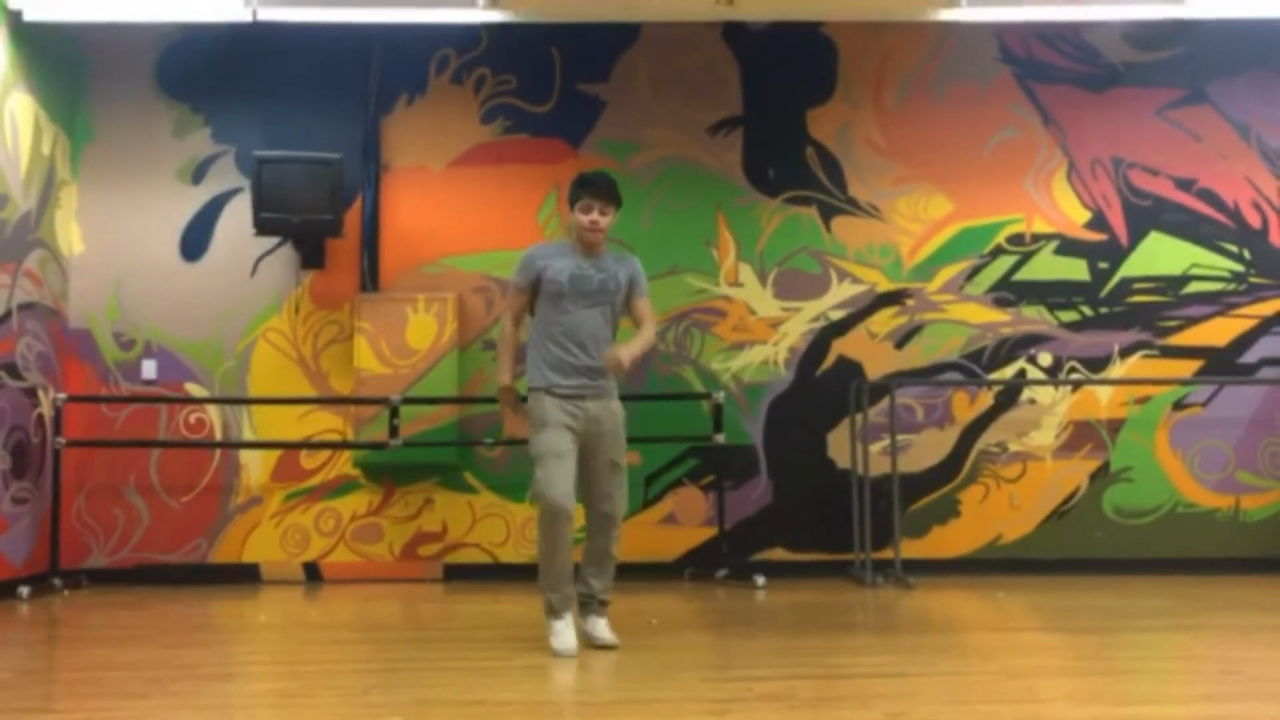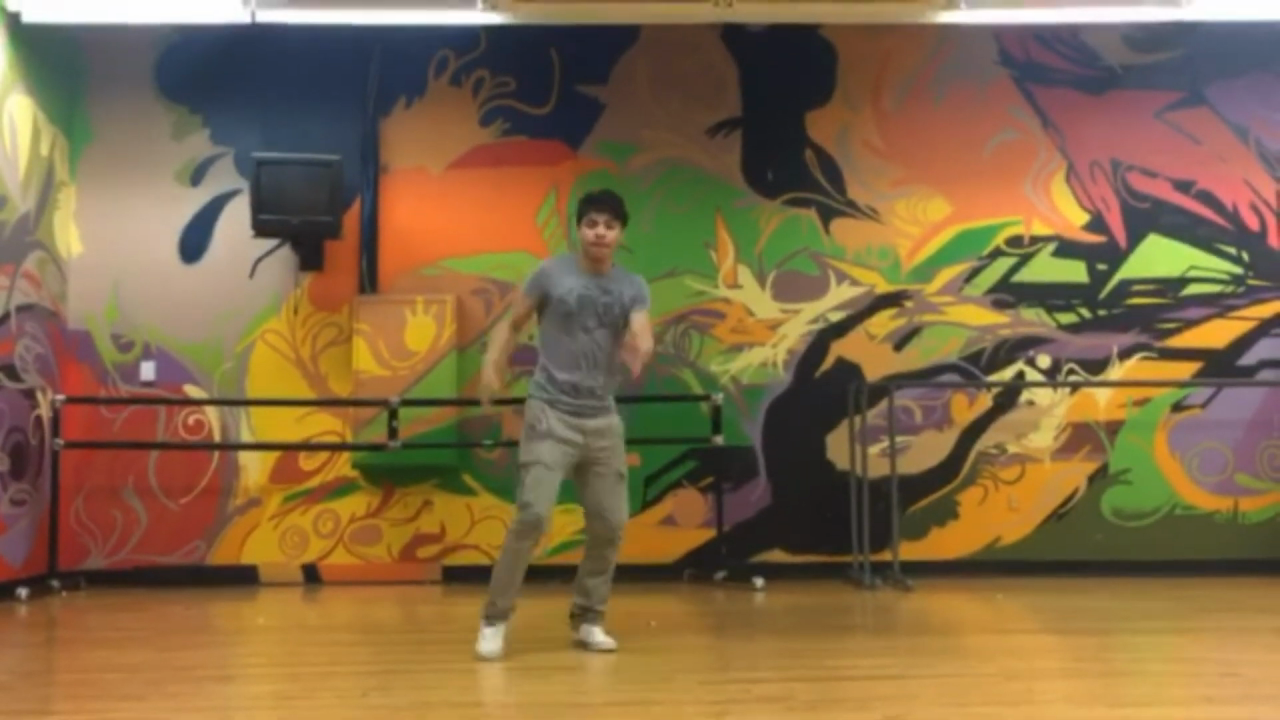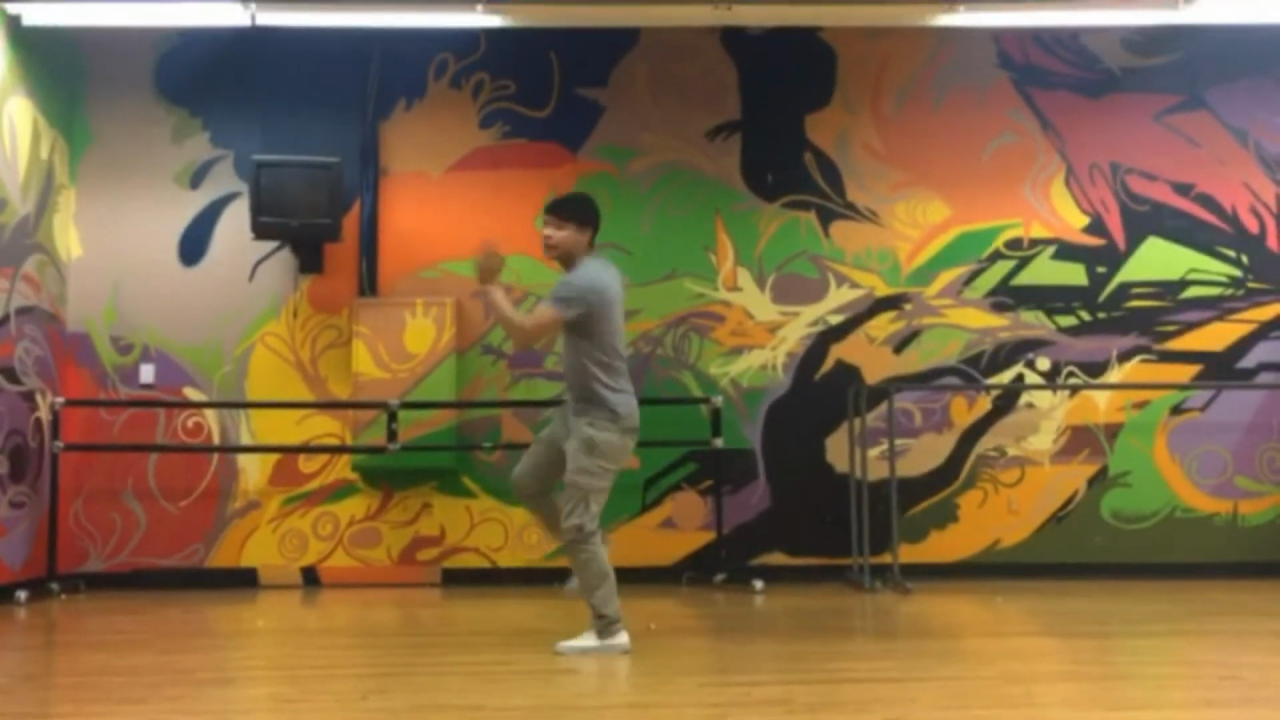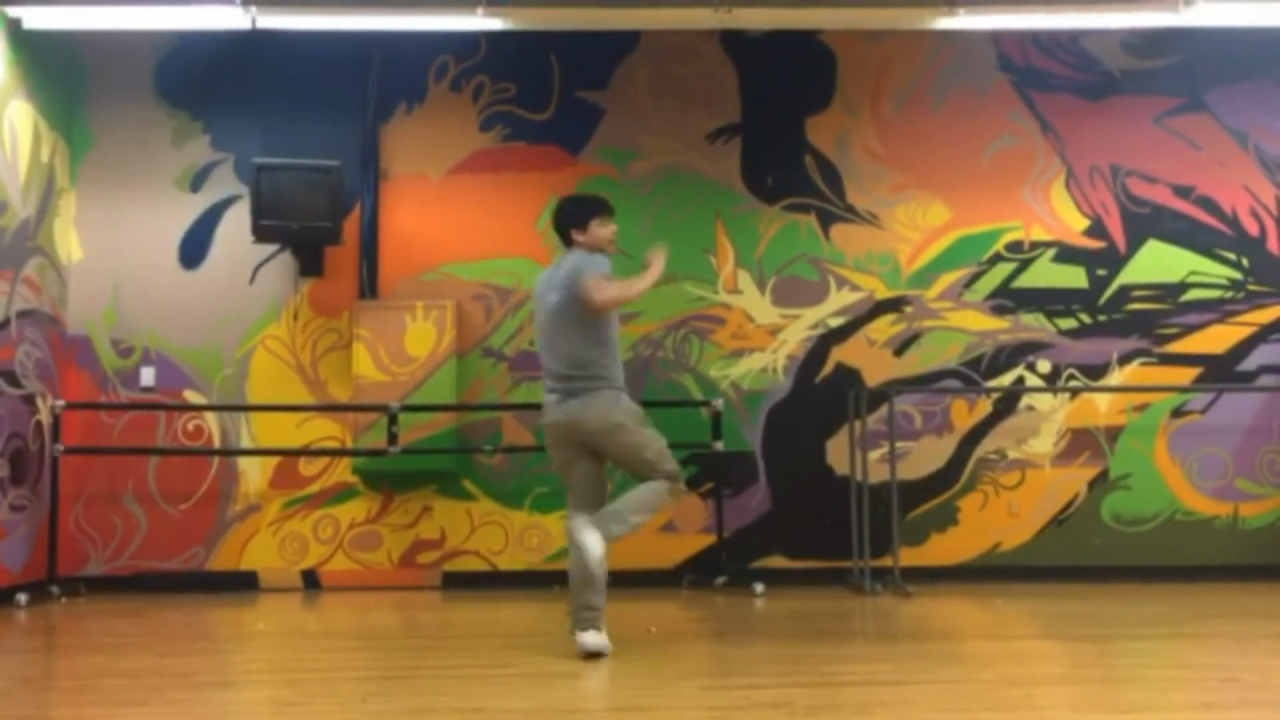
dt=0.3s
person 1, frame 1
left shoulder: (627, 266)
right shoulder: (541, 258)
left elbow: (648, 324)
right elbow: (509, 320)
left wrist: (632, 349)
right wrist: (504, 378)
left hip: (602, 403)
right hip: (550, 399)
left knee: (607, 513)
right knee: (556, 503)
left ankle: (593, 611)
right ankle: (559, 613)
person 1, frame 2
left shoulder: (633, 287)
right shoulder: (551, 273)
left elbow: (643, 342)
right elbow: (511, 323)
left wrist: (637, 357)
right wrist: (489, 369)
left hip: (602, 420)
right hip: (549, 414)
left knee: (610, 524)
right knee: (532, 516)
left ankle: (587, 619)
right ankle: (496, 618)
person 1, frame 3
left shoulder: (584, 281)
right shoulder: (598, 272)
left elbow: (527, 330)
left wrist: (491, 287)
left hip: (605, 419)
right hip: (589, 410)
left knee: (577, 522)
right knee: (525, 482)
left ankle: (609, 628)
right ankle: (587, 567)
person 1, frame 4
left shoulder: (548, 280)
right shoulder: (590, 266)
right elbow: (601, 299)
right wrist: (651, 272)
left hip: (558, 415)
right hip: (603, 405)
left knee: (583, 516)
right knee: (667, 478)
left ankle: (588, 626)
right ankle: (600, 528)
